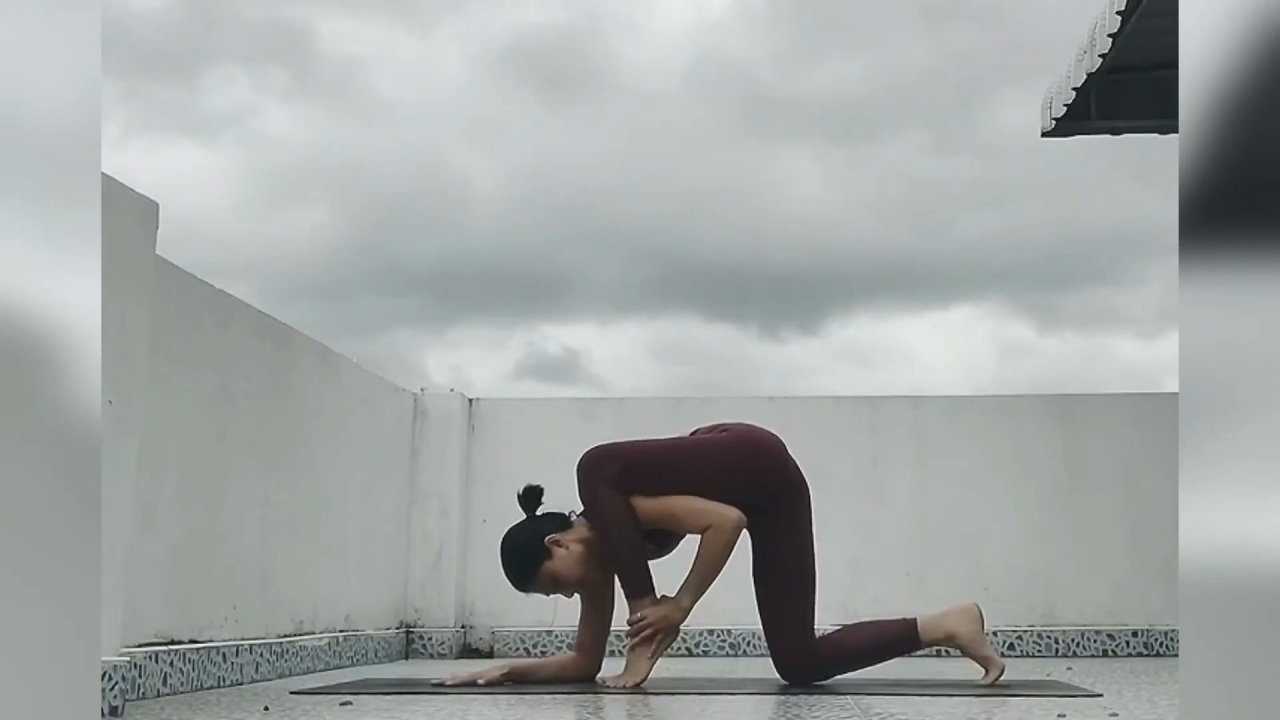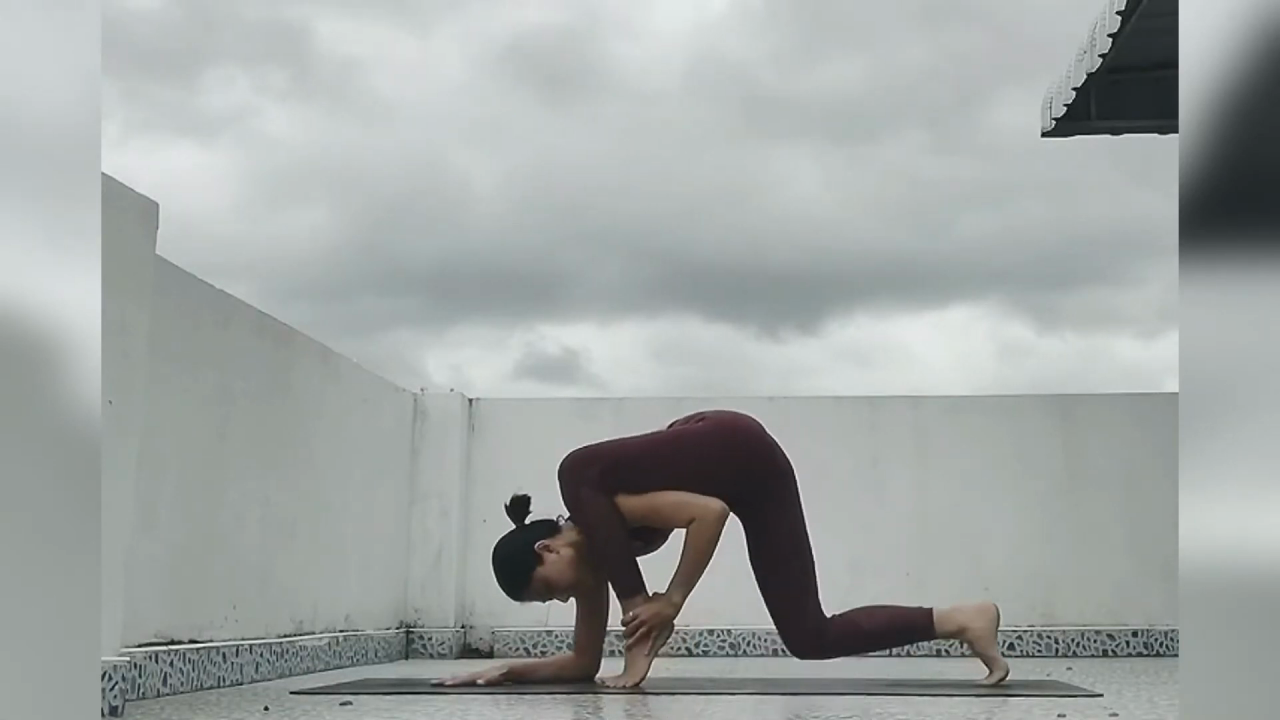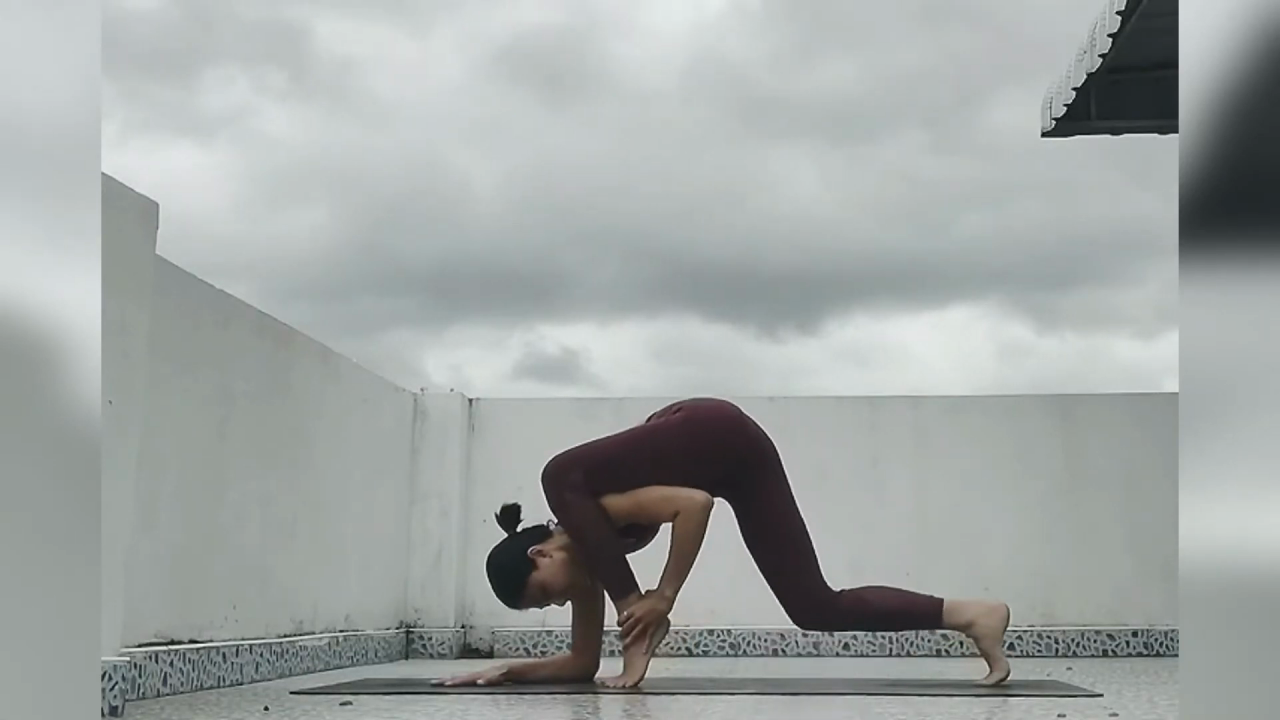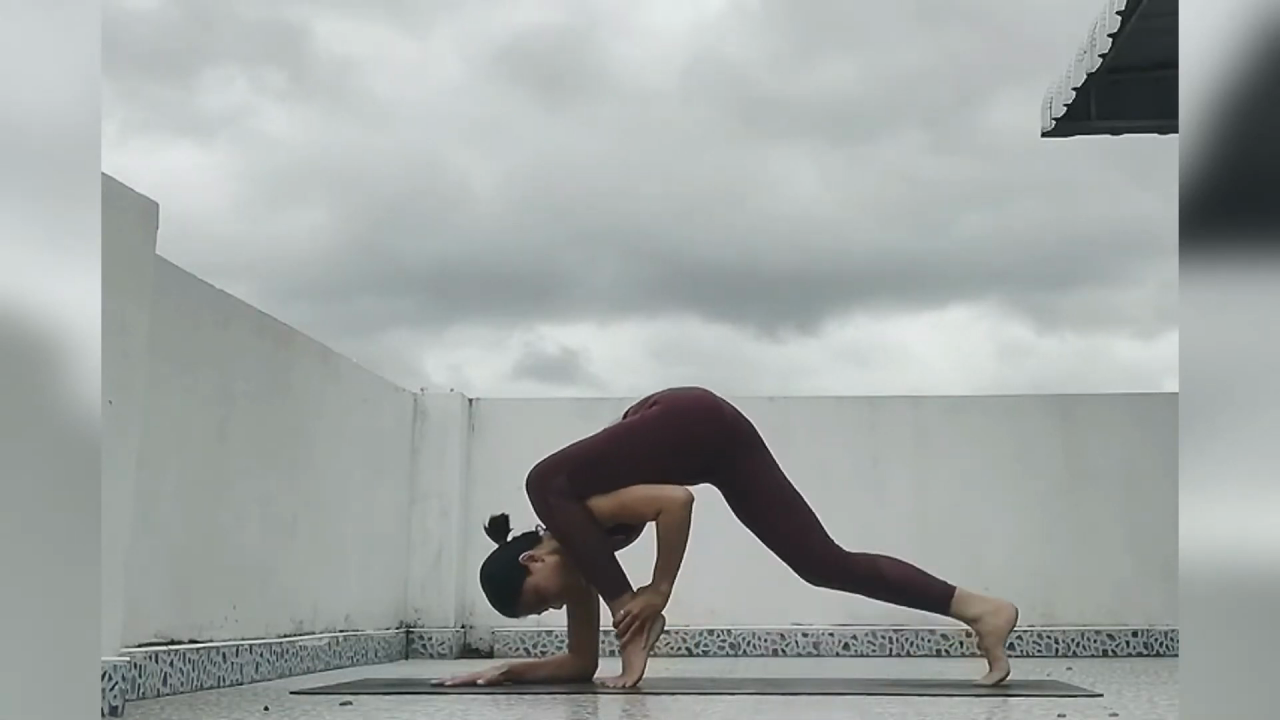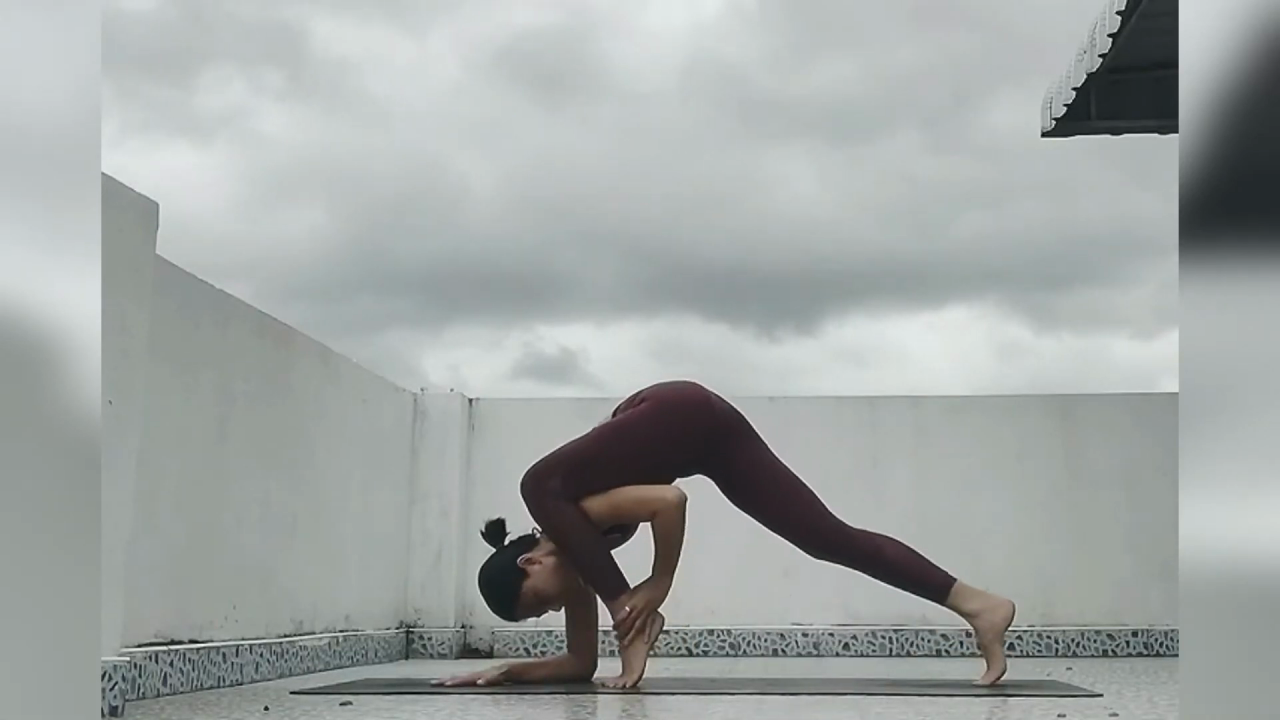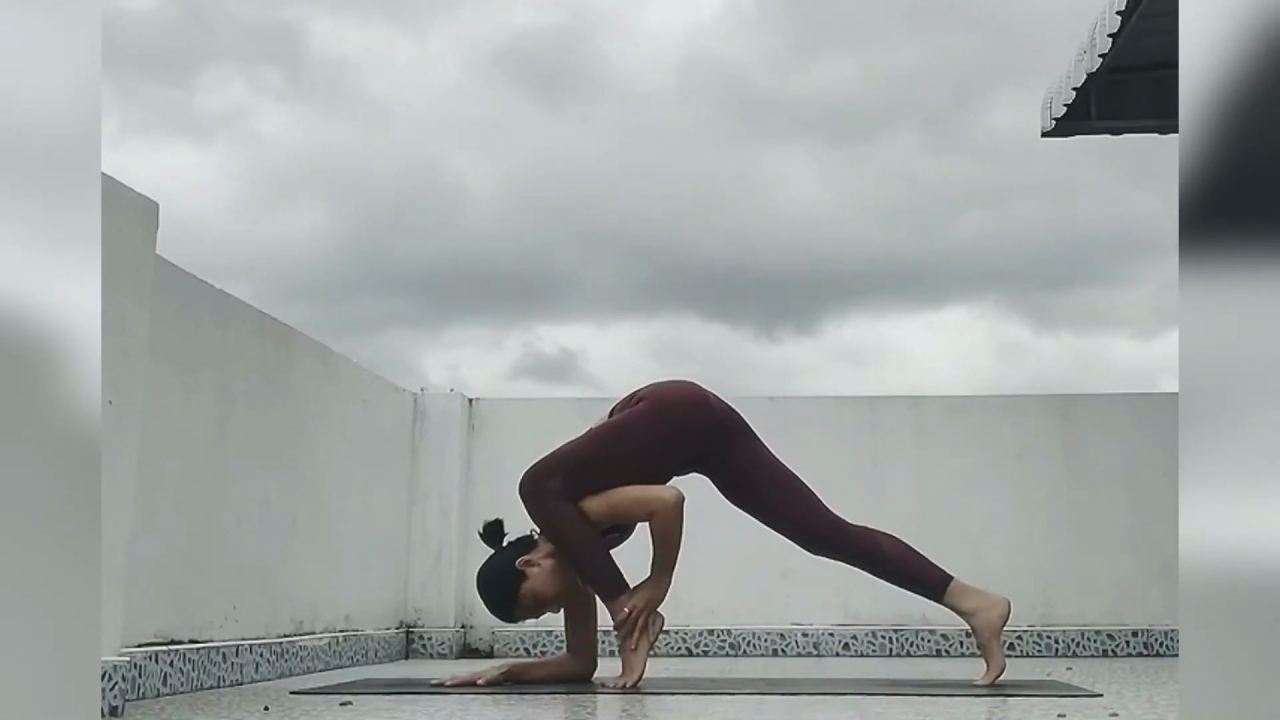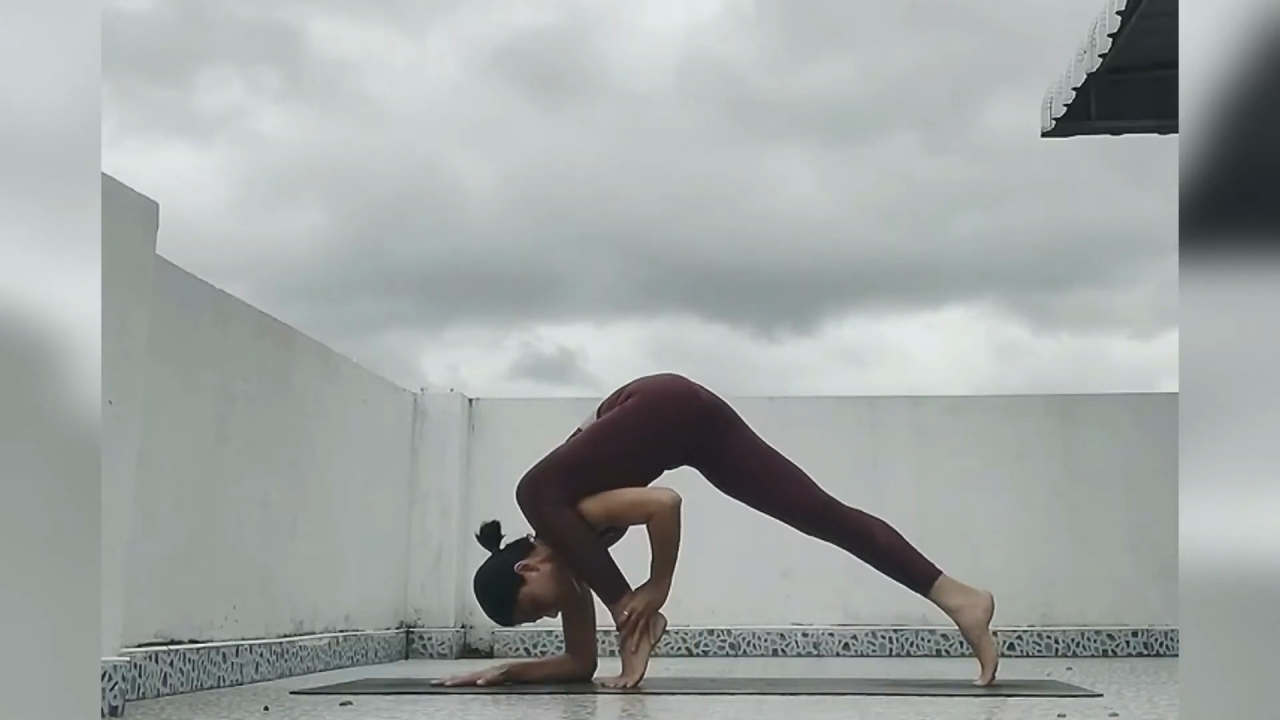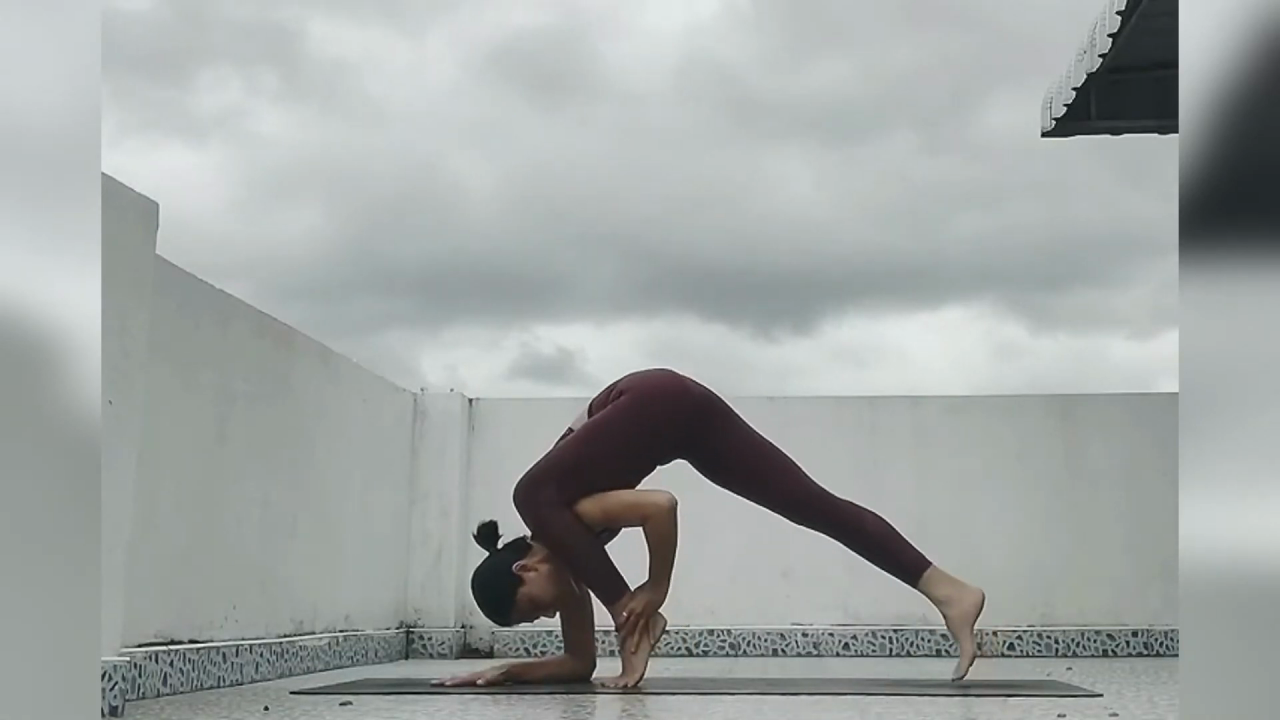
dt=0.2s
person 1, frame 1
left shoulder: (600, 482)
right shoulder: (598, 554)
left elbow: (727, 521)
right elbow: (584, 662)
left wrist: (680, 605)
right wrist: (509, 669)
left hip: (761, 466)
right hip: (757, 490)
right knee: (801, 663)
right ankle: (948, 625)
person 1, frame 2
left shoulder: (584, 490)
right shoulder: (590, 550)
left elbow: (710, 512)
right elbow: (584, 662)
left wrist: (670, 602)
right wrist: (509, 669)
left hip: (742, 450)
right hip: (739, 469)
right knee: (810, 638)
right ankle: (961, 620)
person 1, frame 3
left shoulder: (569, 489)
right shoulder: (582, 550)
left elbow: (695, 504)
right elbow: (583, 662)
left wrist: (663, 598)
right wrist: (509, 669)
left hip: (724, 436)
right hip: (721, 457)
right knee: (813, 607)
right ankle: (970, 614)
person 1, frame 4
left shoulder: (553, 491)
right shoulder: (574, 549)
left elbow: (675, 501)
right elbow: (581, 662)
left wrist: (659, 593)
right wrist: (509, 669)
left hip: (703, 426)
right hip: (707, 446)
right knee: (823, 564)
right ankle: (977, 610)
person 1, frame 5
left shoulder: (547, 495)
right shoulder: (568, 549)
left elbow: (669, 502)
right elbow: (580, 662)
left wrist: (656, 590)
right wrist: (507, 670)
left hip: (692, 418)
right hip: (702, 440)
right knee: (827, 539)
right ankle: (976, 605)
person 1, frame 6
left shoulder: (546, 497)
right shoulder: (566, 551)
left elbow: (667, 502)
right elbow: (580, 662)
left wrist: (656, 589)
right wrist: (508, 670)
left hip: (688, 417)
right hip: (696, 433)
right knee: (825, 534)
right ankle: (973, 603)
person 1, frame 7
left shoulder: (544, 503)
right shoulder: (563, 553)
left elbow: (664, 503)
right elbow: (580, 662)
left wrist: (657, 591)
right wrist: (508, 669)
left hip: (676, 409)
right hip: (683, 424)
right knee: (822, 517)
right ankle: (960, 597)
person 1, frame 8
left shoulder: (539, 504)
right shoulder: (559, 552)
left elbow: (661, 506)
right elbow: (580, 661)
left wrist: (654, 591)
right wrist: (507, 669)
left hip: (668, 404)
right hip: (675, 418)
right knee: (816, 507)
right ankle: (949, 591)
